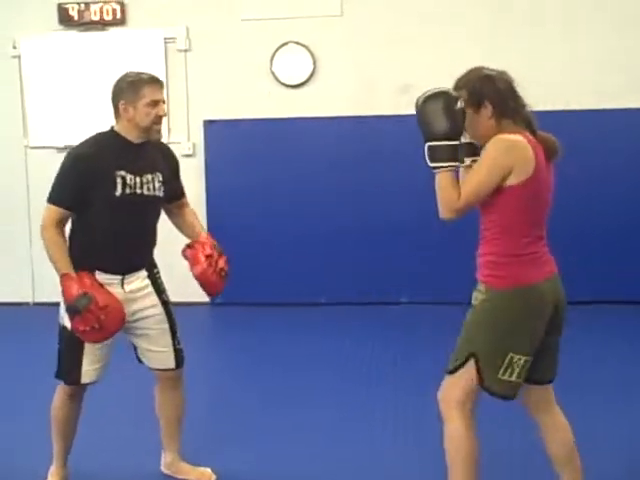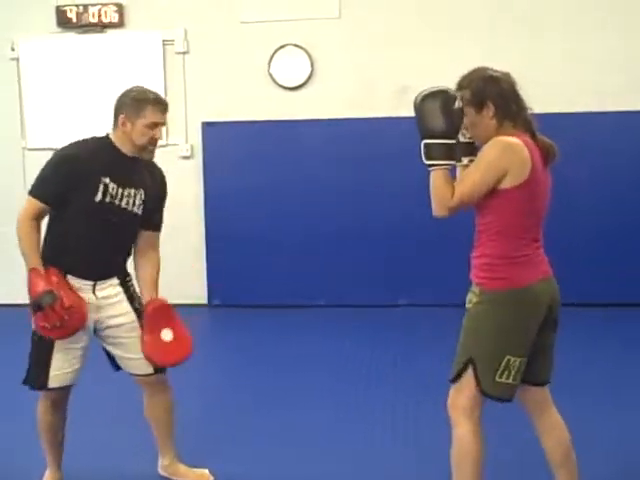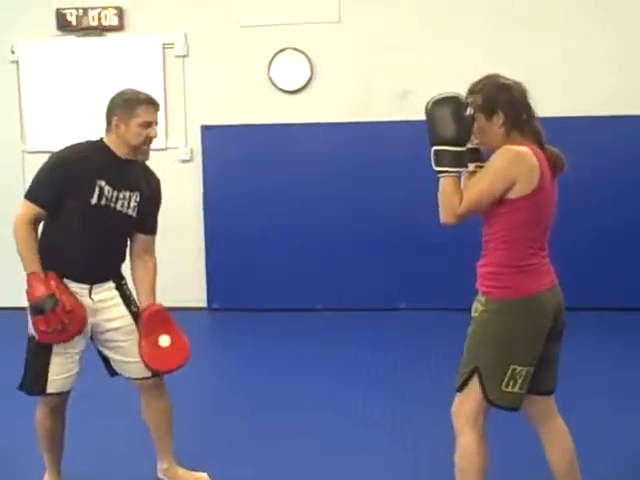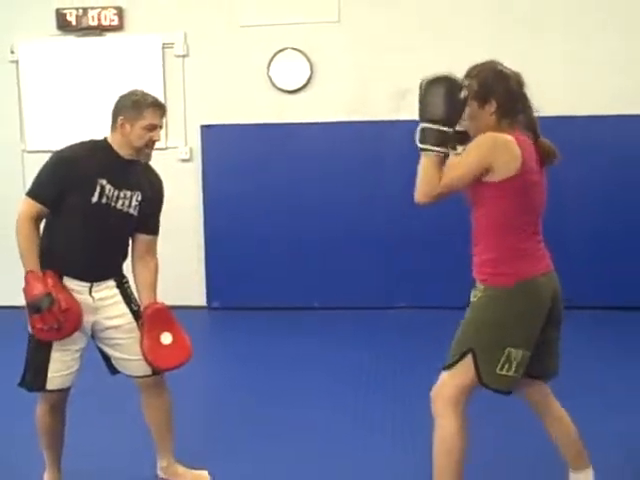
dt=0.5s
person 1, frame 1
left shoulder: (506, 146)
right shoulder: (531, 144)
left elbow: (451, 207)
right elbow: (478, 194)
left wrist: (440, 144)
right wrist: (466, 151)
left hip: (510, 293)
right hip: (541, 287)
left knee: (453, 399)
right knee: (540, 399)
person 1, frame 2
left shoulder: (503, 149)
right shoulder: (529, 147)
left elbow: (445, 204)
right elbow: (475, 193)
left wrist: (437, 144)
right wrist: (463, 151)
left hip: (505, 295)
right hip: (535, 288)
left knee: (462, 406)
right knee: (537, 400)
person 1, frame 3
left shoulder: (512, 157)
right shoulder: (535, 157)
left elbow: (451, 213)
right elbow: (477, 200)
left wrist: (446, 150)
right wrist: (467, 157)
left hip: (510, 305)
right hip: (540, 298)
left knee: (466, 416)
right knee: (542, 410)
person 1, frame 4
left shoulder: (494, 144)
right shoulder: (523, 145)
left elbow: (426, 193)
right elbow: (477, 182)
left wrist: (433, 129)
right wrist: (454, 138)
left hip: (508, 291)
right hip: (537, 285)
left knee: (446, 398)
right knee: (538, 394)
person 2, frame 1
left shoulder: (163, 157)
right shoulder: (86, 157)
left elbow: (178, 206)
right elbow: (51, 224)
left wrist: (202, 241)
right wrist: (70, 281)
left hip: (143, 280)
right hip: (92, 283)
left knee: (170, 372)
right knee: (73, 383)
person 2, frame 2
left shoulder: (152, 178)
right shoulder: (73, 160)
left elbow: (147, 248)
right elbow: (28, 218)
left wrist: (150, 303)
right wrist: (38, 277)
left hip: (115, 287)
right hip: (66, 288)
left knee: (155, 376)
right knee: (54, 390)
person 2, frame 3
left shoulder: (147, 183)
right shoulder: (69, 163)
left elbow: (143, 252)
right elbow: (24, 222)
left wrist: (148, 307)
right wrist: (38, 283)
left hip: (110, 291)
left knee: (153, 378)
right knee: (52, 397)
person 2, frame 4
left shoulder: (149, 183)
right shoulder: (71, 161)
left elbow: (145, 252)
right elbow: (27, 218)
left wrist: (149, 306)
right wrist: (35, 280)
left hip: (111, 289)
right hip: (60, 290)
left knee: (152, 376)
right knee: (53, 394)
